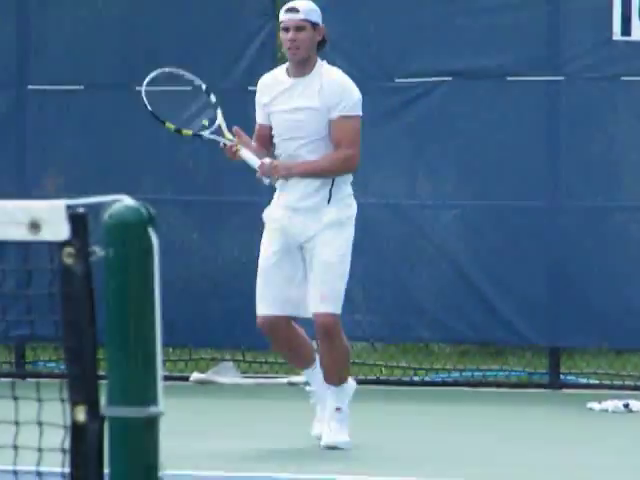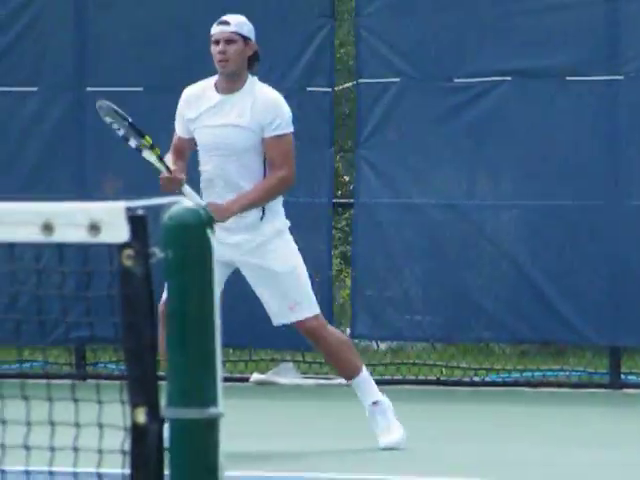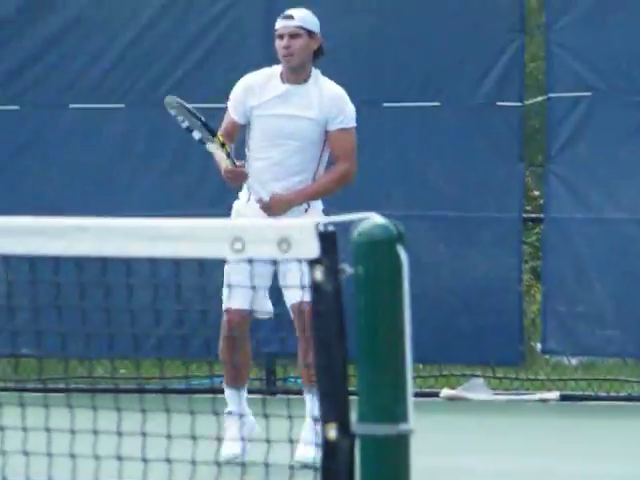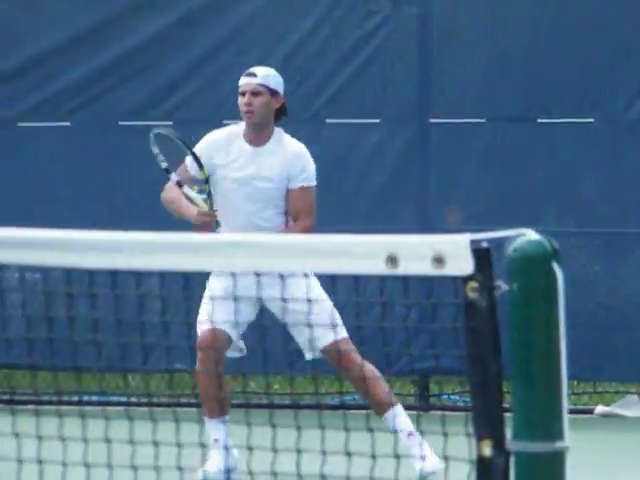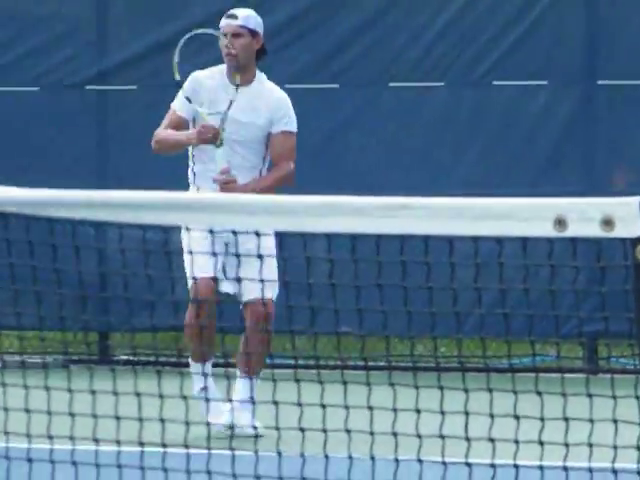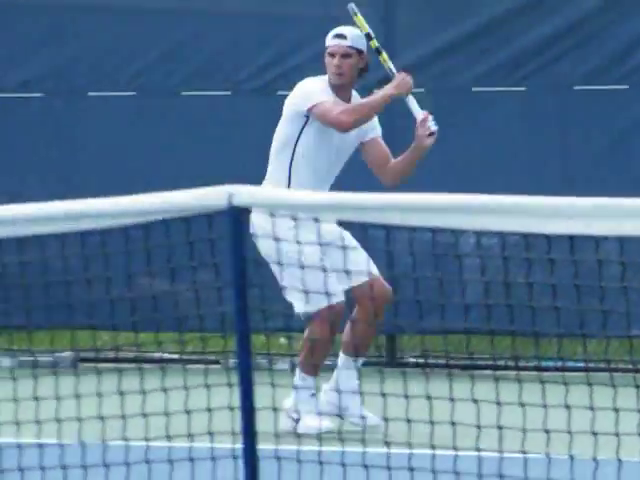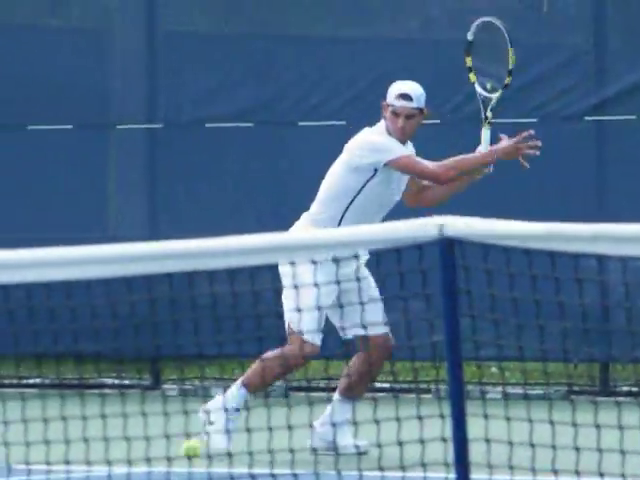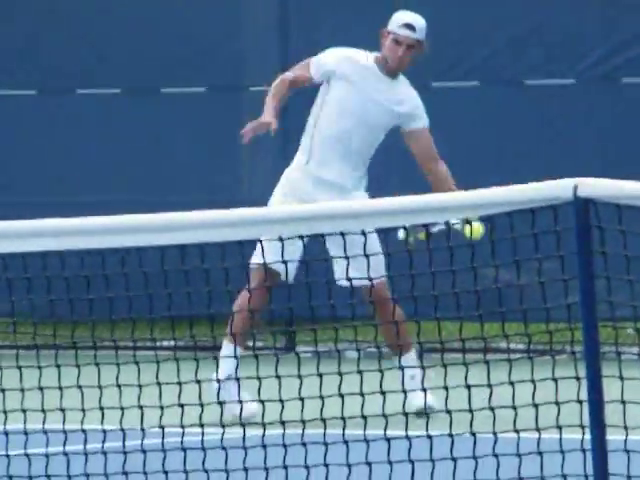
dt=0.3s
person 1, frame 1
left shoulder: (339, 88)
right shoulder: (268, 85)
left elbow: (349, 158)
left wrist: (290, 169)
right wrist: (242, 147)
left hip: (329, 215)
right hip: (283, 216)
left knee: (326, 320)
right knee: (270, 321)
left ankle: (335, 410)
right ankle: (331, 389)
person 1, frame 2
left shoulder: (270, 103)
right shoulder: (192, 97)
left elbow: (284, 174)
right elbow: (177, 155)
left wrist: (233, 205)
right wrist: (172, 174)
left hip: (262, 228)
right hip: (210, 227)
left knee: (312, 325)
right knee: (170, 312)
left ankle: (375, 405)
person 1, frame 3
left shoulder: (334, 98)
right shoulder: (250, 85)
left elbow: (345, 168)
right elbow: (222, 141)
left wrist: (292, 199)
right wrist: (227, 168)
left hip: (301, 219)
right hip: (251, 218)
left knee: (305, 317)
right knee: (234, 322)
left ankle: (314, 423)
right ankle: (238, 419)
person 1, frame 4
left shoulder: (296, 155)
right shoulder: (216, 142)
left elbow: (302, 225)
right elbow: (170, 192)
right wrist: (193, 213)
left hip: (287, 270)
right hip: (233, 270)
left knee: (344, 355)
right knee: (209, 344)
left ankle: (410, 439)
person 1, frame 5
left shoulder: (277, 101)
right shoulder: (199, 83)
left elbow: (285, 170)
right elbow: (160, 140)
left wrist: (245, 190)
right wrist: (191, 137)
left hip: (250, 215)
left knee: (260, 312)
right knee: (204, 293)
left ankle: (243, 403)
right ankle: (203, 384)
person 1, frame 6
left shoulder: (365, 111)
right shoulder: (309, 89)
left elbow: (391, 175)
right elbow: (343, 122)
left wrist: (421, 144)
right wrist: (392, 91)
left hip: (314, 218)
right hip: (281, 217)
left knee: (377, 294)
right knee: (328, 313)
left ankle: (341, 391)
right ankle: (300, 404)
person 1, frame 7
left shoulder: (401, 150)
right shoulder: (373, 142)
left elbow: (420, 197)
right elbow: (437, 173)
left wrist: (475, 171)
right wrist: (498, 151)
left hip: (346, 258)
left knee: (379, 346)
right knee: (301, 350)
left ankle: (332, 427)
right ankle: (225, 407)
person 1, frame 8
left shoulder: (407, 99)
right shoulder: (341, 60)
left elbow: (432, 163)
right elbow: (283, 82)
right wrist: (269, 114)
left hip: (347, 196)
right hip: (300, 184)
left knee: (378, 294)
right knee: (261, 277)
left ankle: (413, 380)
right ankle: (228, 374)
